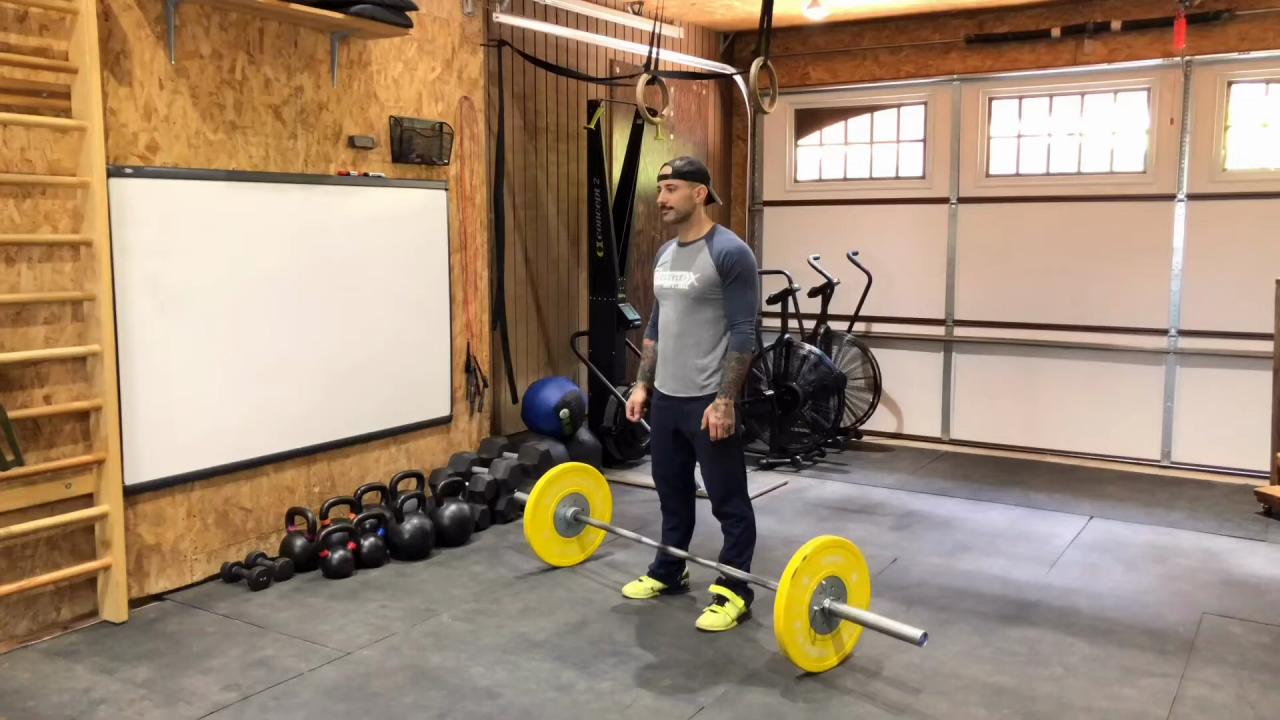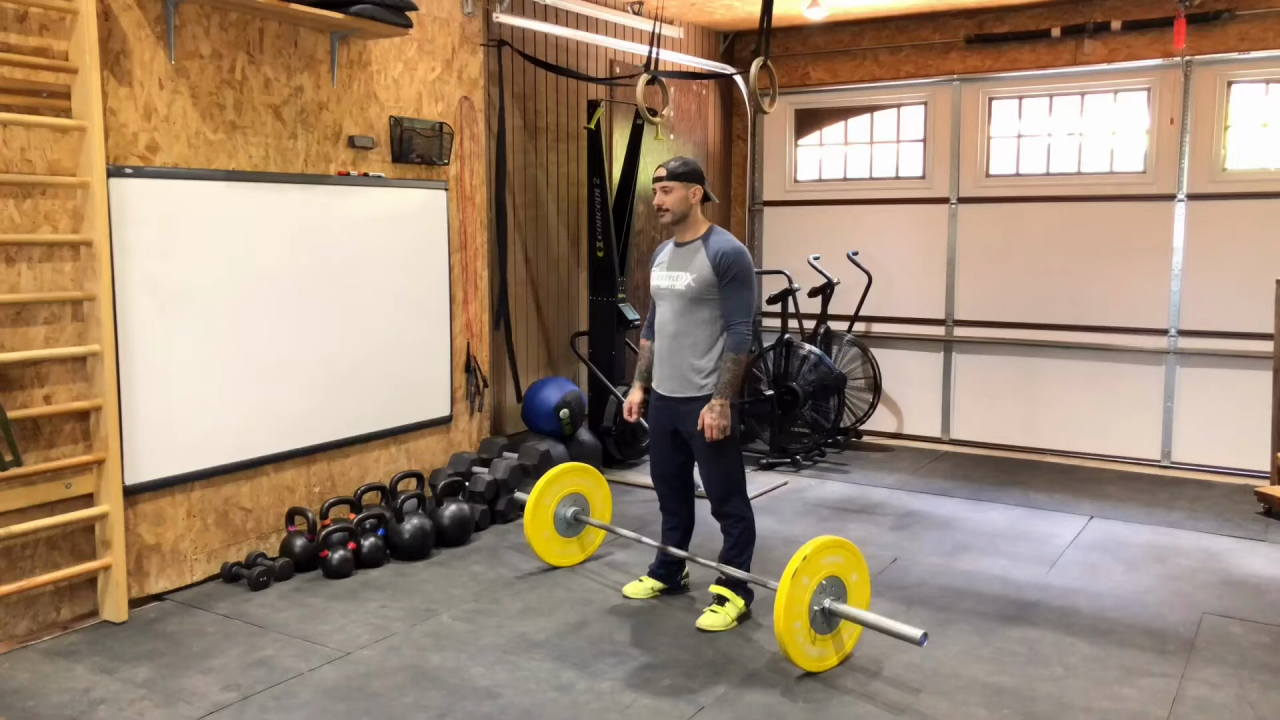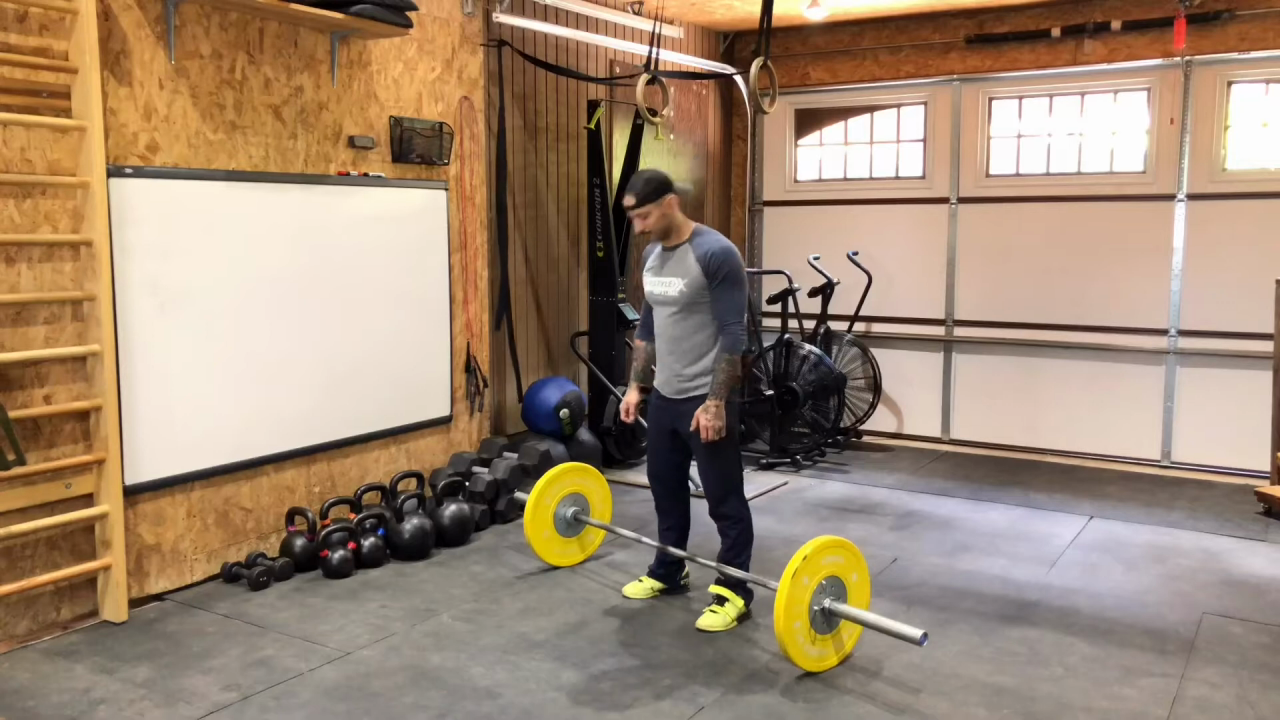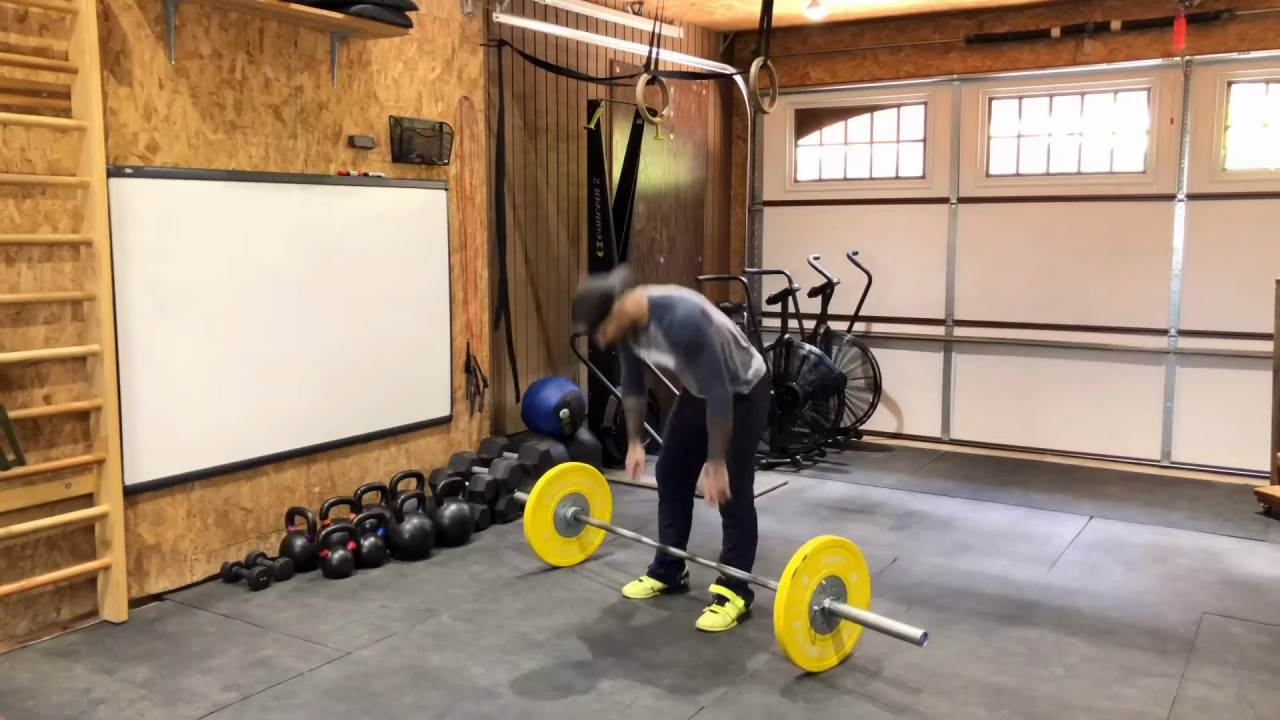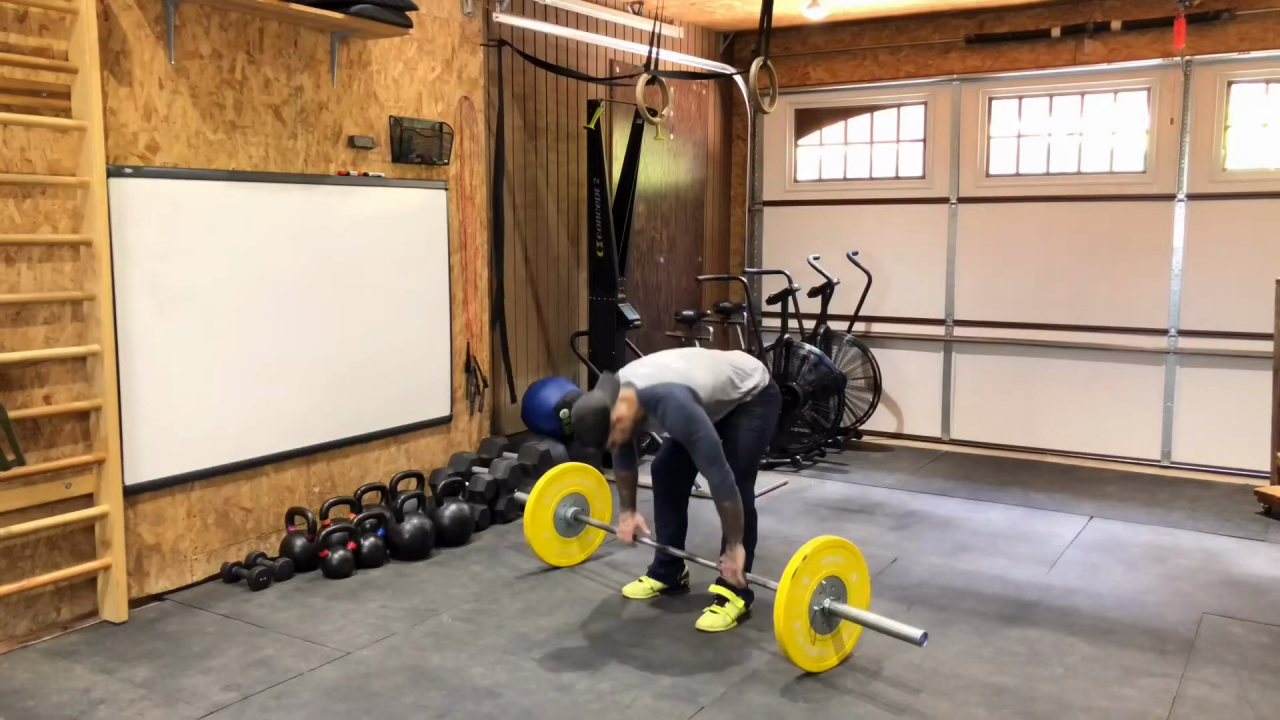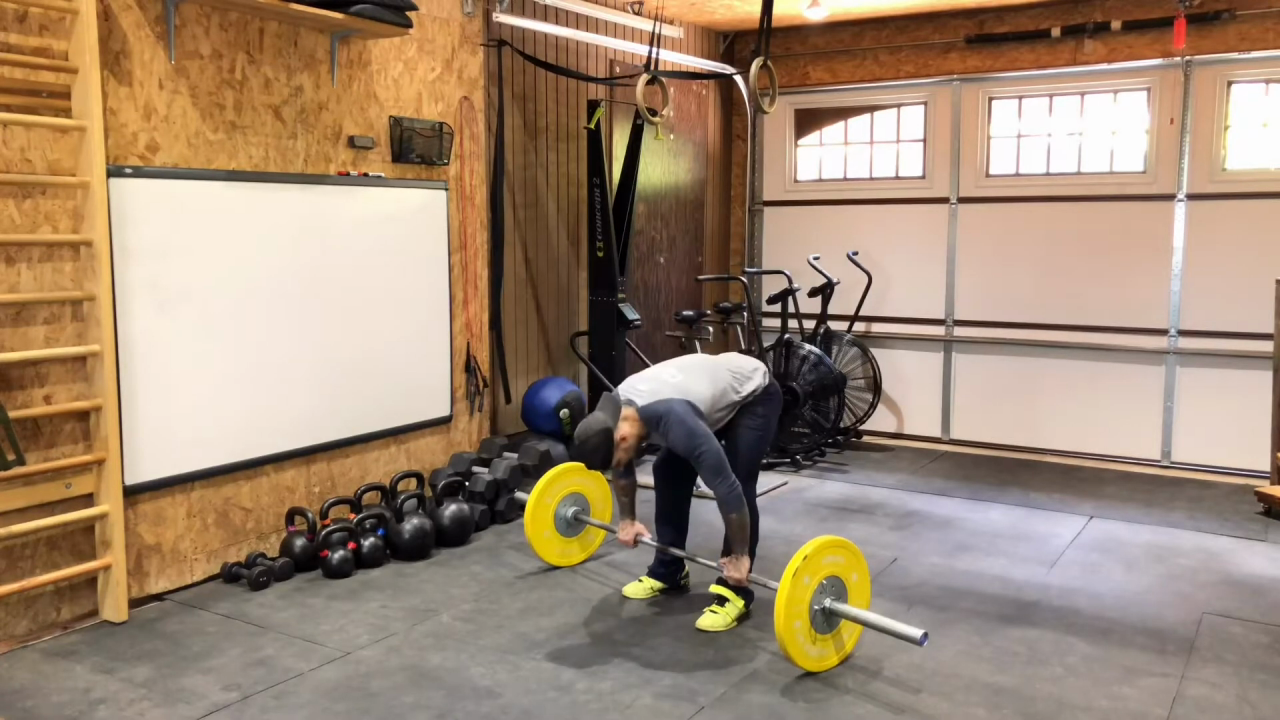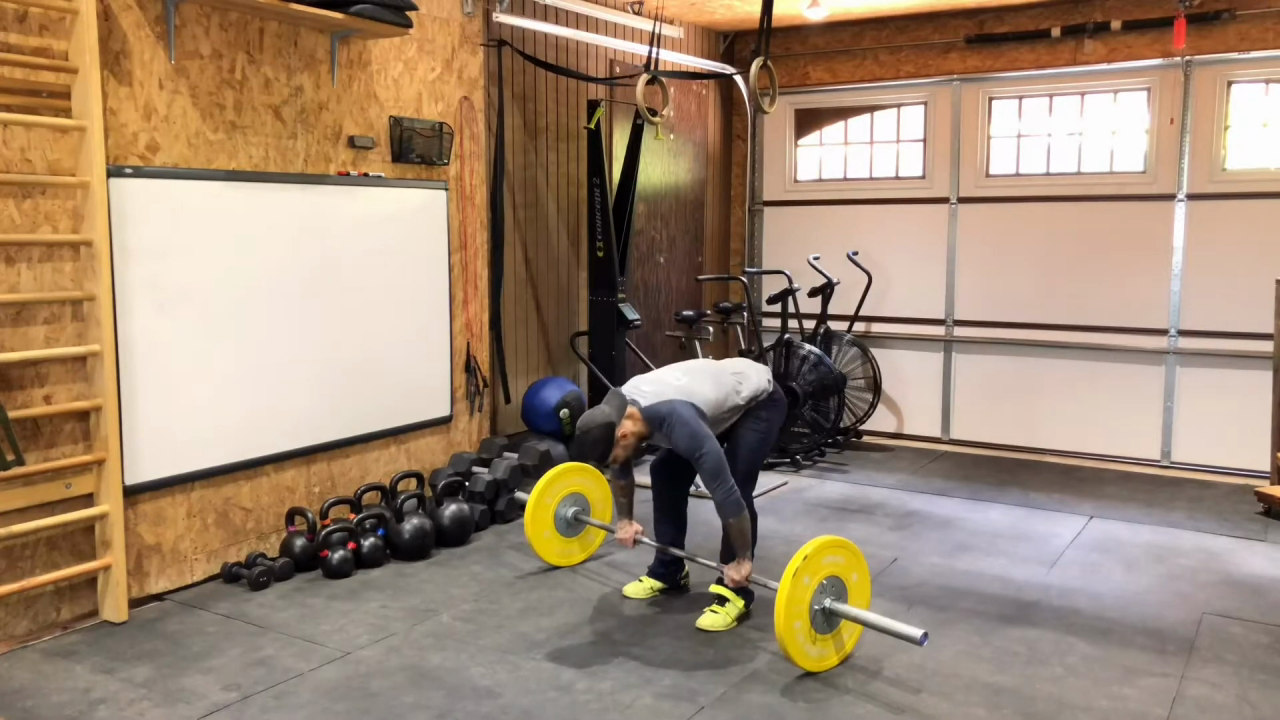
dt=0.3s
person 1, frame 1
left shoulder: (729, 253)
right shoulder: (665, 254)
left elbow: (742, 334)
left wrist: (725, 401)
right wrist: (642, 385)
left hip: (709, 401)
right hip: (667, 398)
left knee: (727, 499)
right knee: (671, 491)
left ankle: (734, 592)
right ankle: (668, 572)
person 1, frame 2
left shoulder: (726, 253)
right shoulder: (661, 254)
left elbow: (739, 335)
left wrist: (721, 401)
right wrist: (640, 385)
left hip: (706, 402)
right hip: (664, 398)
left knee: (726, 499)
right knee: (670, 492)
left ankle: (735, 592)
right ankle: (669, 572)
person 1, frame 3
left shoulder: (715, 254)
right shoulder: (653, 257)
left elbow: (732, 335)
left wrist: (716, 403)
right wrist: (635, 385)
left hip: (709, 396)
right hip: (666, 396)
left knee: (723, 497)
right knee: (664, 486)
left ankle: (734, 593)
right ankle: (668, 574)
person 1, frame 4
left shoulder: (682, 319)
right shoulder: (628, 324)
left elbow: (719, 394)
right elbow: (632, 383)
left wrist: (716, 464)
right wrist: (635, 442)
left hip: (743, 391)
right hip: (697, 393)
left knee: (732, 492)
right knee: (669, 474)
left ankle: (734, 592)
right ankle: (667, 572)
person 1, frame 5
left shoulder: (674, 407)
right shoulder: (612, 397)
left elbow: (719, 475)
right elbow: (624, 458)
left wrist: (735, 547)
right wrist: (628, 511)
left hip: (752, 397)
right hip: (715, 391)
left knee: (737, 483)
right knee: (666, 473)
left ankle: (734, 592)
right ankle: (668, 572)
person 1, frame 6
left shoulder: (675, 421)
right shoulder: (615, 412)
left elbow: (726, 486)
right elbow: (623, 470)
left wrist: (740, 556)
right wrist: (627, 518)
left hip: (754, 396)
right hip: (715, 389)
left knee: (739, 484)
right knee: (668, 473)
left ankle: (734, 591)
right ankle: (668, 571)
person 1, frame 7
left shoulder: (677, 421)
right shoulder: (618, 413)
left elbow: (724, 490)
right elbow: (620, 469)
left wrist: (743, 559)
right wrist: (624, 518)
left hip: (759, 403)
right hip: (721, 399)
left knee: (736, 486)
right knee: (665, 474)
left ankle: (735, 593)
right ankle: (669, 571)
